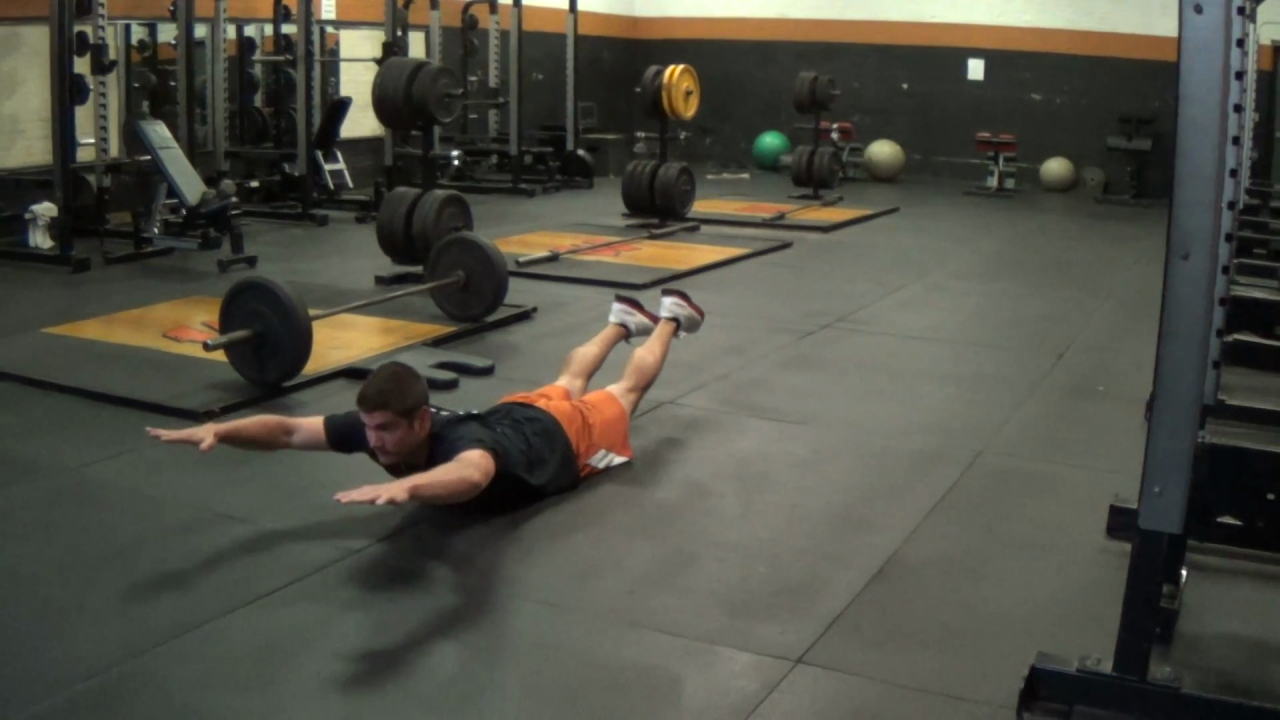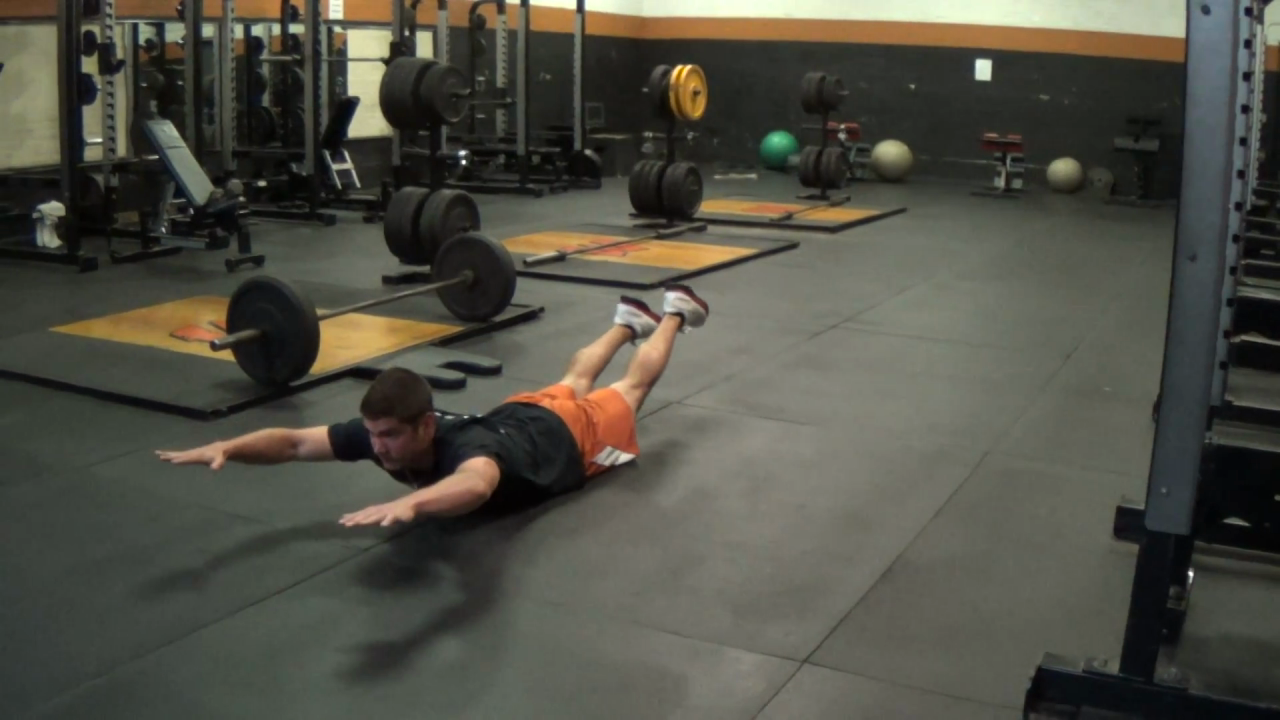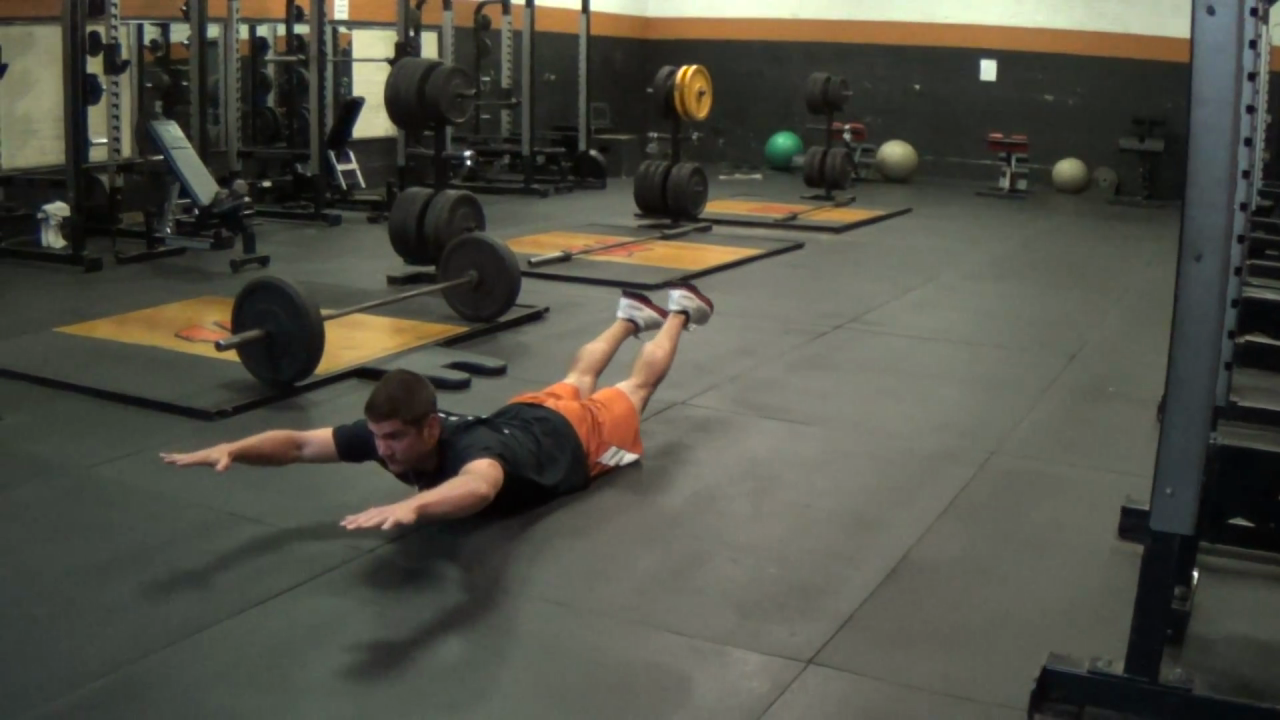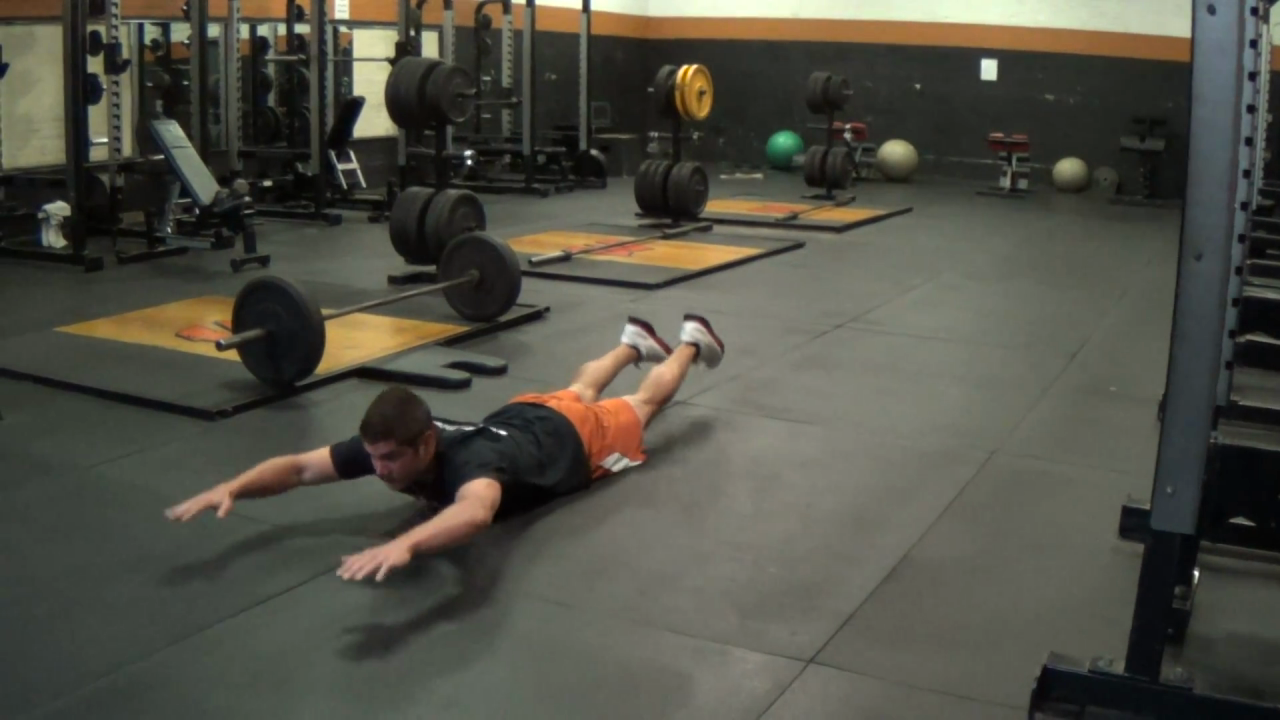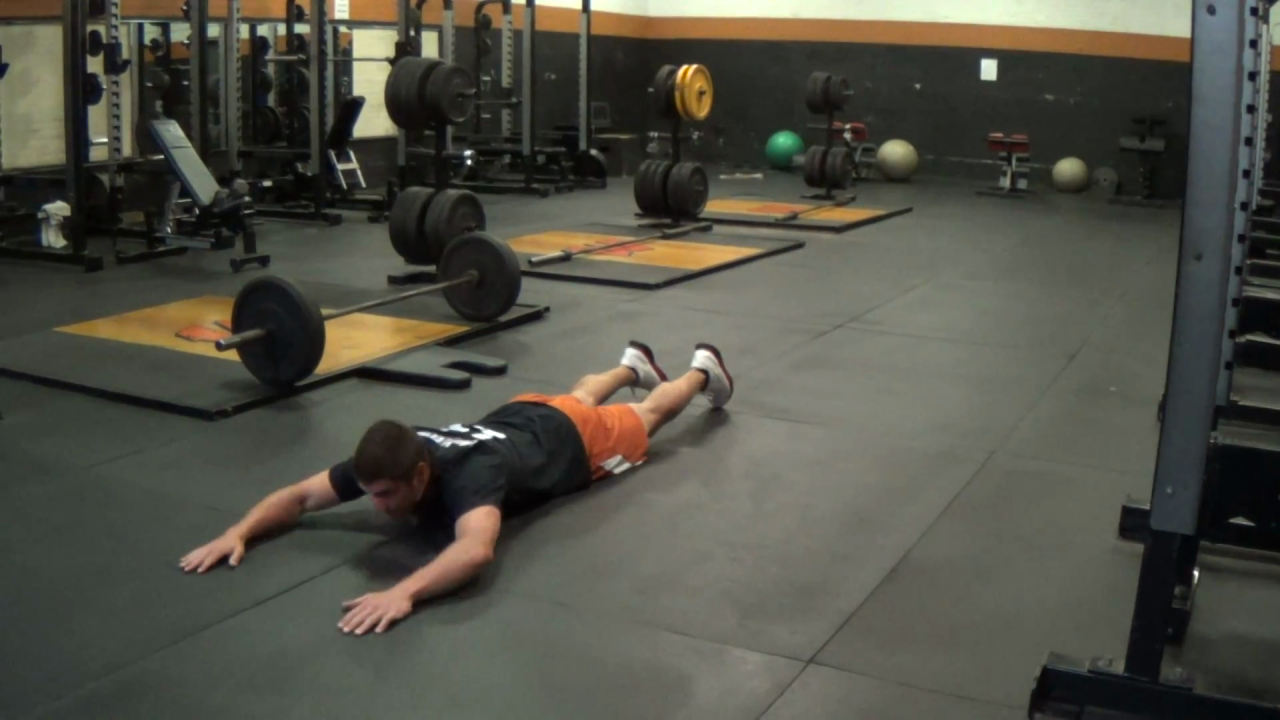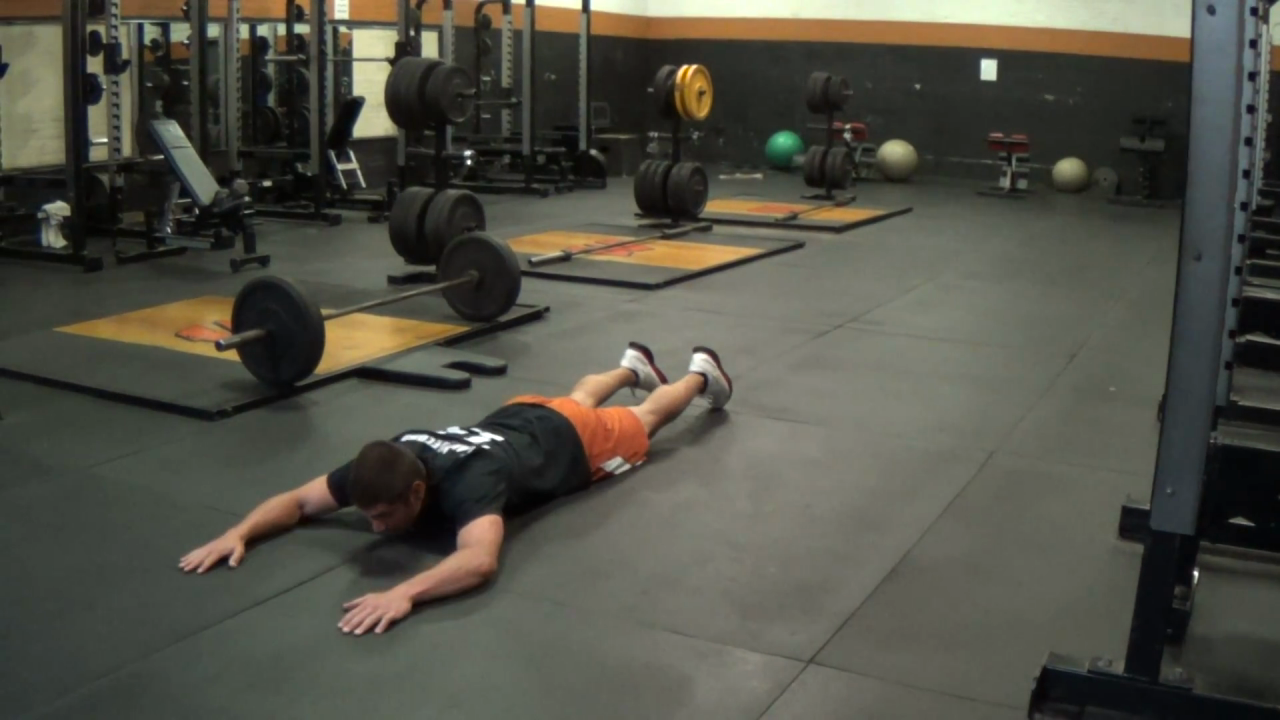
dt=0.2s
person 1, frame 1
left shoulder: (460, 442)
right shoulder: (378, 424)
left elbow: (472, 476)
right elbow: (289, 429)
left wrist: (403, 486)
right wrist: (216, 429)
left hip: (564, 439)
right hip: (512, 414)
left knee: (625, 391)
right knee: (568, 382)
left ankle: (669, 317)
right ankle: (625, 320)
person 1, frame 2
left shoulder: (465, 446)
right shoulder: (381, 429)
left elbow: (477, 485)
right elbow: (294, 442)
left wrist: (409, 502)
right wrist: (226, 447)
left hip: (568, 438)
right hip: (517, 416)
left knee: (629, 392)
right knee: (574, 381)
left ankle: (673, 314)
right ankle: (630, 321)
person 1, frame 3
left shoulder: (468, 450)
right shoulder: (385, 431)
left elbow: (481, 490)
right elbow: (300, 443)
left wrist: (410, 505)
right wrist: (230, 448)
left hip: (574, 438)
right hip: (521, 417)
left knee: (635, 389)
right knee: (579, 377)
left ankle: (680, 311)
right ankle: (632, 315)
person 1, frame 4
left shoulder: (467, 459)
right shoulder: (383, 442)
left elbow: (477, 513)
right elbow: (299, 467)
left wrist: (404, 544)
right wrist: (230, 487)
left hip: (573, 441)
right hip: (523, 417)
left knee: (641, 405)
right knee: (581, 389)
left ankle: (691, 343)
right ankle: (634, 341)
person 1, frame 5
left shoulder: (468, 475)
right shoulder: (382, 464)
left elbow: (476, 549)
right elbow: (300, 494)
left wrist: (404, 590)
right wrist: (239, 531)
left hip: (571, 441)
right hip: (517, 418)
left knee: (643, 416)
right knee: (580, 395)
left ankle: (702, 370)
right ankle: (634, 364)
person 1, frame 6
left shoulder: (467, 482)
right shoulder: (385, 463)
left elbow: (481, 559)
right elbow: (299, 499)
left wrist: (404, 593)
right wrist: (239, 533)
left hip: (570, 443)
right hip: (516, 419)
left knee: (642, 420)
right knee: (579, 397)
left ankle: (701, 372)
right ankle: (634, 365)
